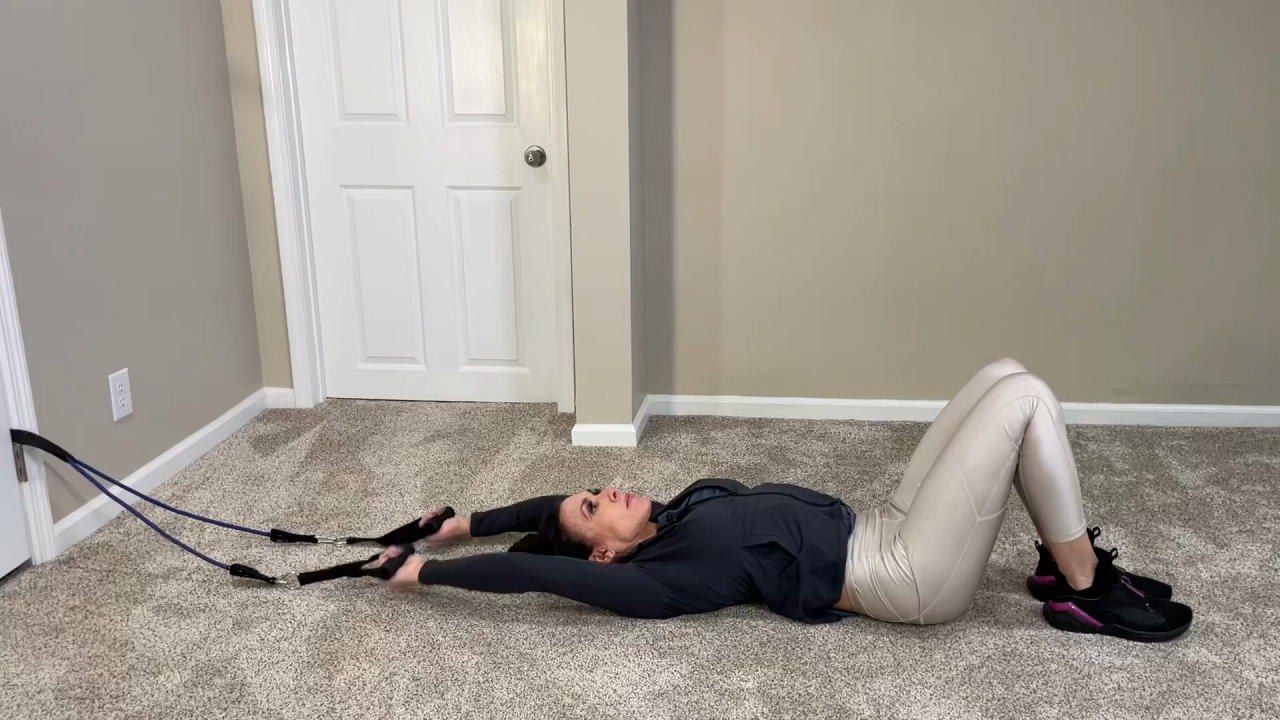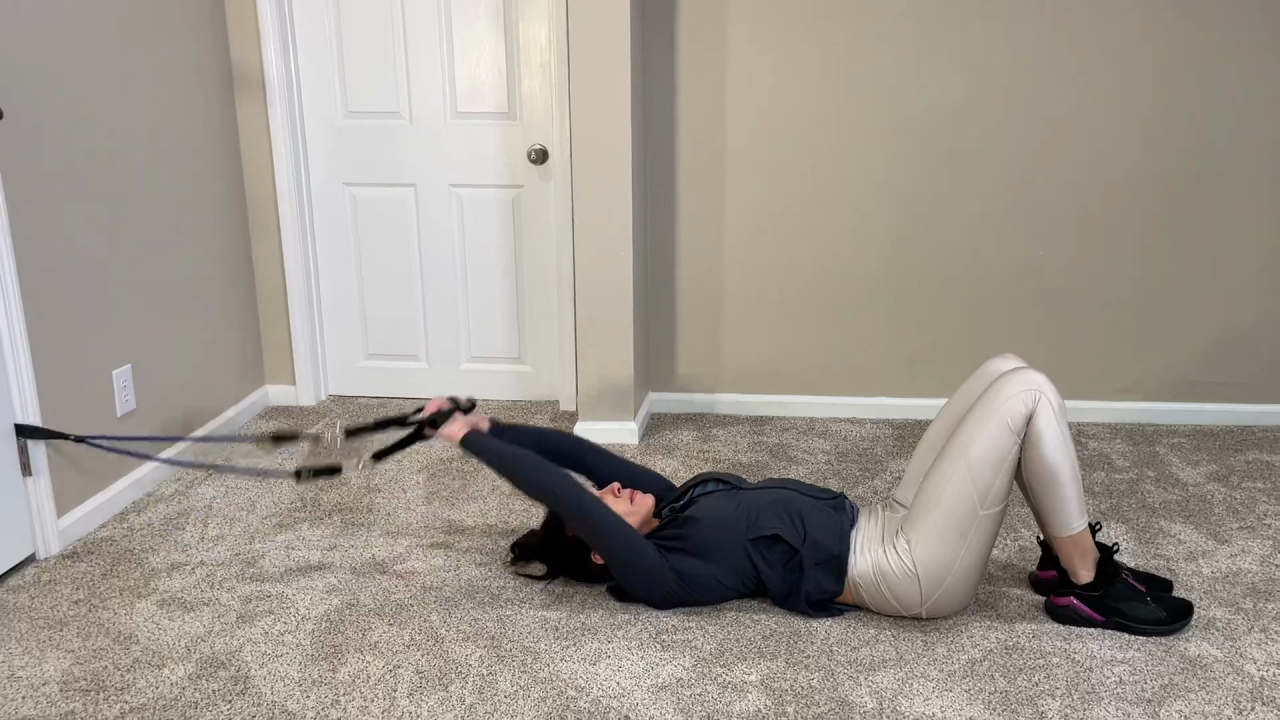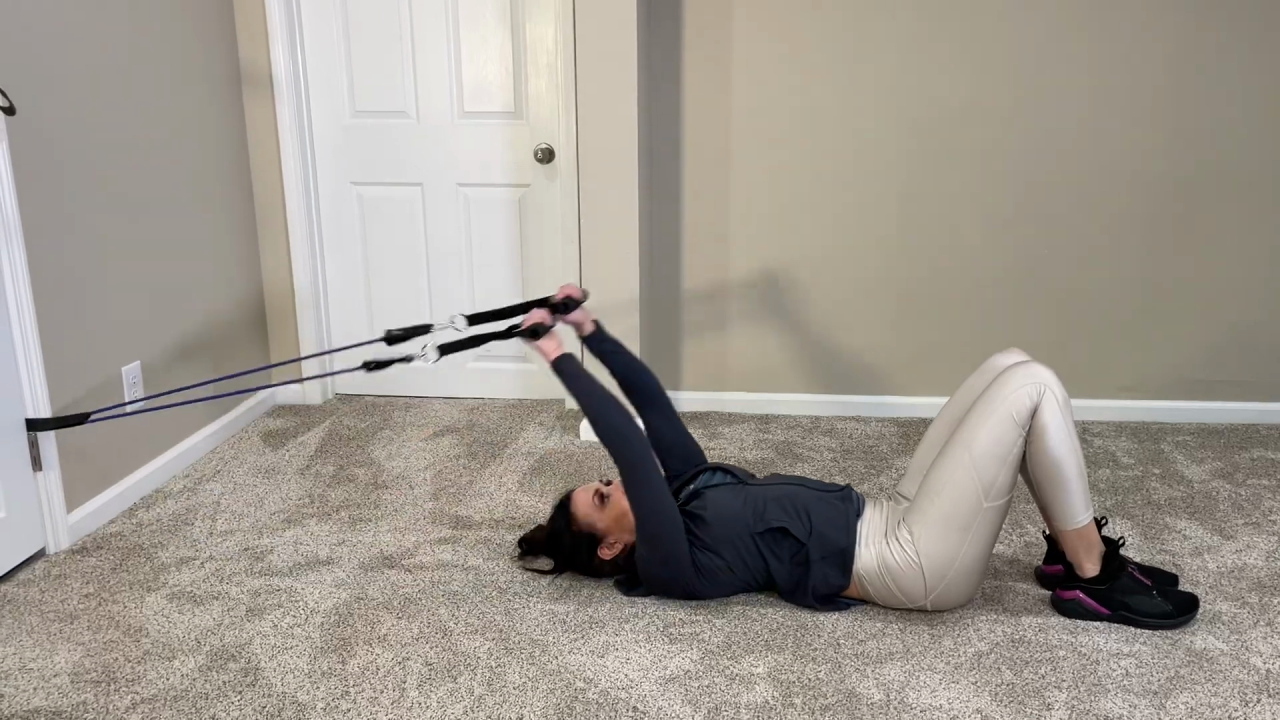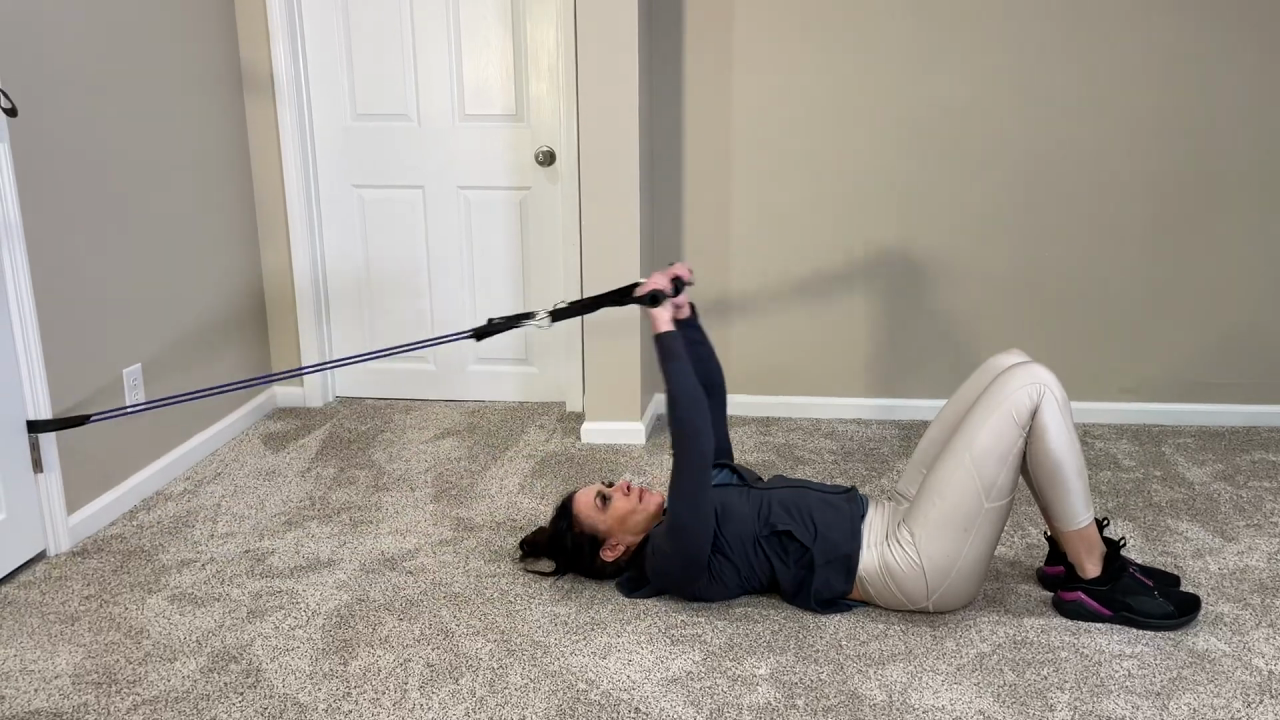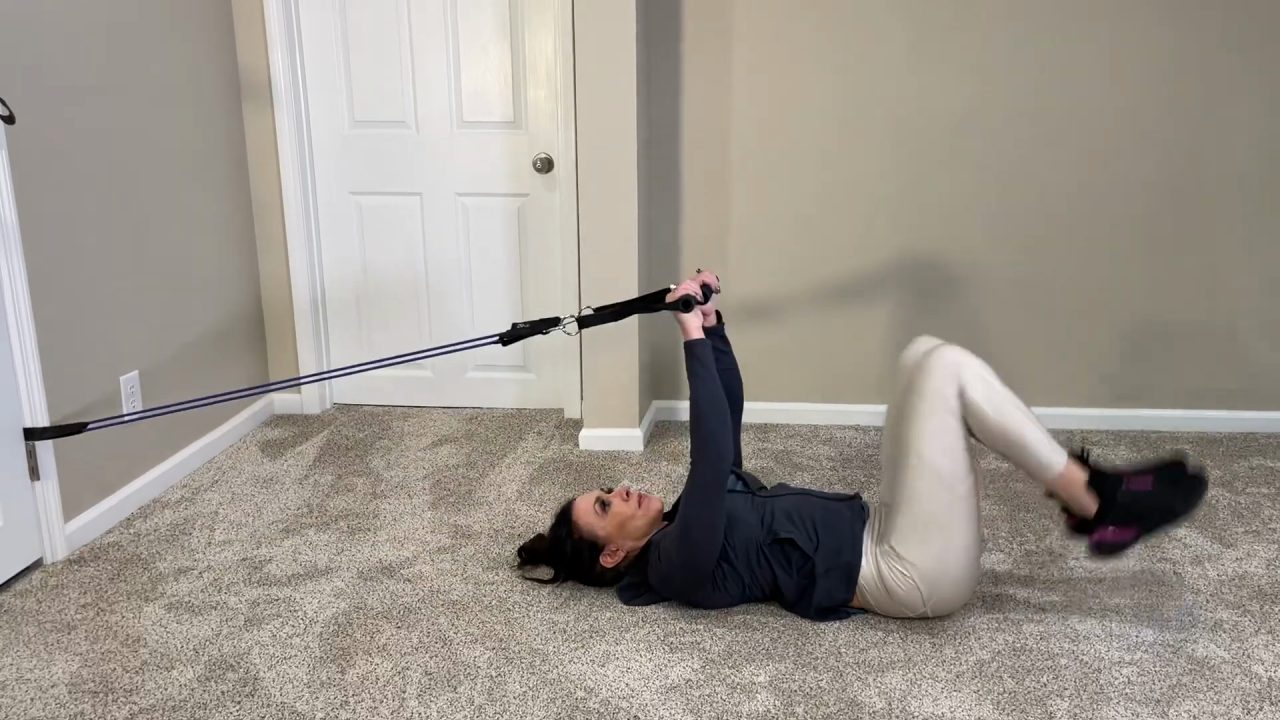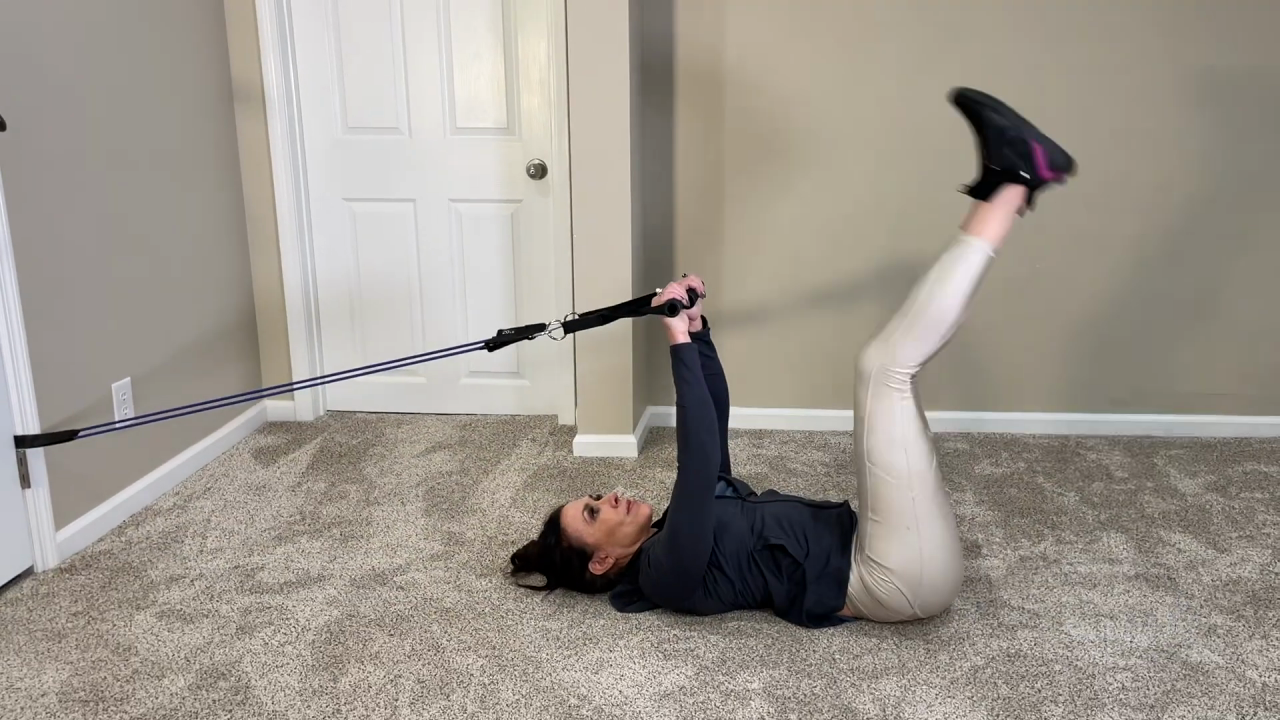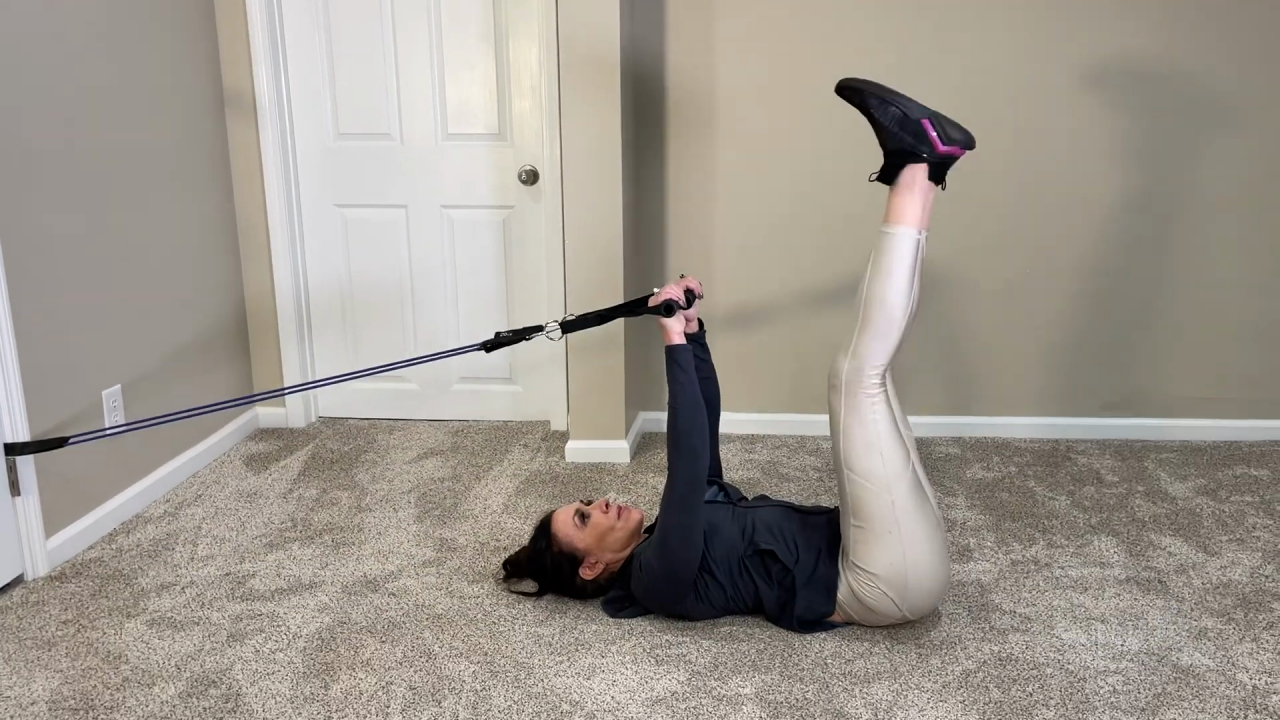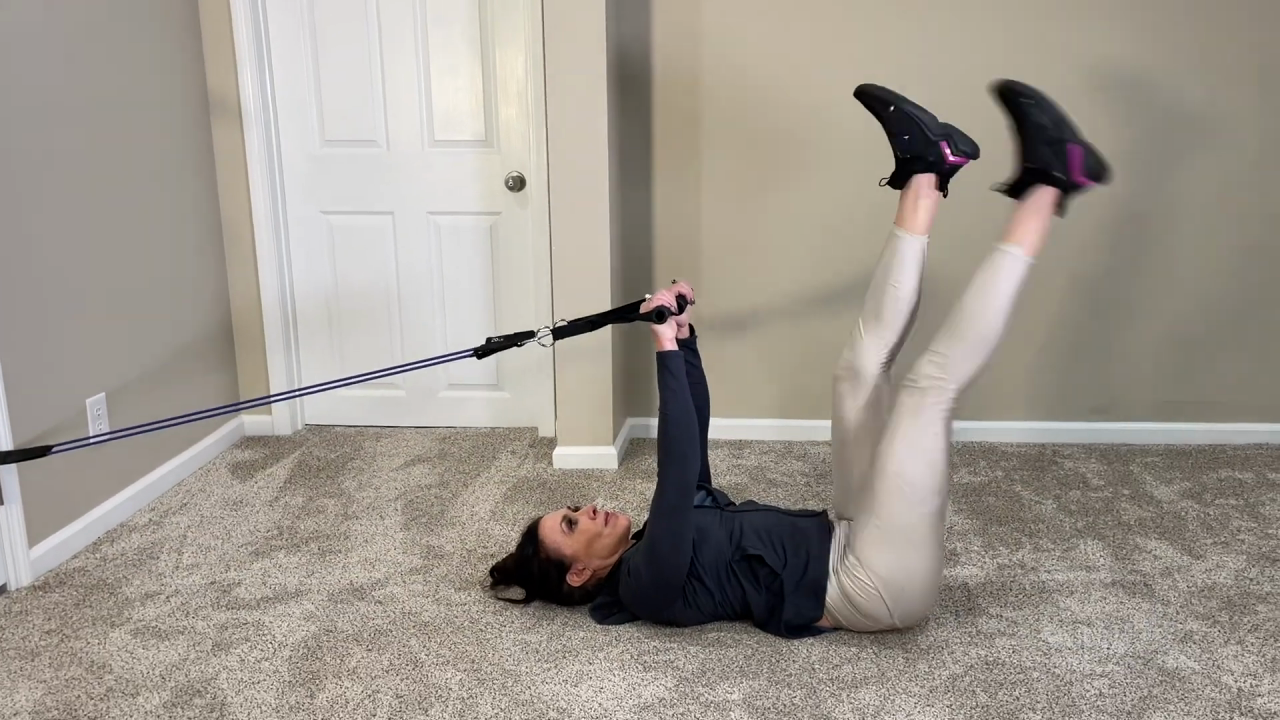
dt=0.4s
person 1, frame 1
left shoulder: (670, 520)
right shoulder: (656, 575)
left elbow: (552, 500)
right elbow: (540, 571)
left wrist: (466, 523)
right wrist: (427, 570)
left hip: (880, 529)
right hip: (910, 579)
left knee: (1005, 377)
right knee: (1023, 401)
left ankle: (1067, 561)
right ankle: (1085, 591)
person 1, frame 2
left shoulder: (672, 508)
right shoulder: (664, 572)
left elbow: (586, 456)
right elbow: (567, 496)
left wrist: (485, 427)
right wrist: (477, 439)
left hip: (886, 524)
right hip: (910, 572)
left knee: (1006, 373)
right knee: (1027, 395)
left ankle: (1071, 558)
right ankle: (1089, 585)
person 1, frame 3
left shoulder: (691, 494)
right shoulder: (671, 564)
left elbow: (652, 408)
right elbow: (631, 448)
left wrist: (590, 332)
right wrist: (561, 361)
left hip: (889, 519)
right hip: (913, 564)
left knee: (1014, 367)
right knee: (1030, 388)
left ankle: (1072, 551)
right ankle: (1094, 579)
person 1, frame 4
left shoulder: (688, 515)
right shoulder: (675, 560)
left elbow: (709, 405)
right elbow: (693, 445)
left wrist: (683, 318)
right wrist: (663, 336)
left hip: (891, 520)
right hip: (915, 567)
left knee: (1012, 368)
right knee: (1030, 389)
left ankle: (1072, 552)
right ankle: (1095, 577)
person 1, frame 5
left shoulder: (686, 524)
right shoulder: (678, 567)
left elbow: (726, 420)
right elbow: (712, 458)
left wrist: (711, 326)
right wrist: (693, 344)
left hip: (884, 529)
right hip: (915, 576)
left knee: (926, 355)
right knee: (943, 370)
left ankle: (1088, 495)
right ankle: (1093, 500)
person 1, frame 6
left shoulder: (676, 531)
right shoulder: (667, 572)
left elbow: (710, 433)
right elbow: (699, 456)
left wrist: (694, 330)
right wrist: (681, 348)
right hip: (906, 576)
left knee: (891, 367)
right knee: (888, 368)
left ankle: (1006, 188)
right ankle: (1012, 185)
person 1, frame 7
left shoulder: (666, 542)
right shoulder: (660, 578)
left elbow: (702, 438)
right elbow: (688, 463)
left wrist: (692, 334)
right wrist: (675, 347)
left hip: (866, 548)
right hip: (894, 583)
left knee: (864, 367)
right knee: (858, 373)
left ankle: (920, 172)
right ankle: (913, 167)
person 1, frame 8
left shoulder: (666, 547)
right shoulder: (653, 583)
left elbow: (687, 456)
right elbow: (677, 472)
left wrist: (679, 337)
right wrist: (668, 355)
left hip: (847, 543)
right hip: (876, 589)
left knee: (860, 364)
right knee: (930, 381)
left ankle: (922, 179)
right ankle: (1044, 189)
